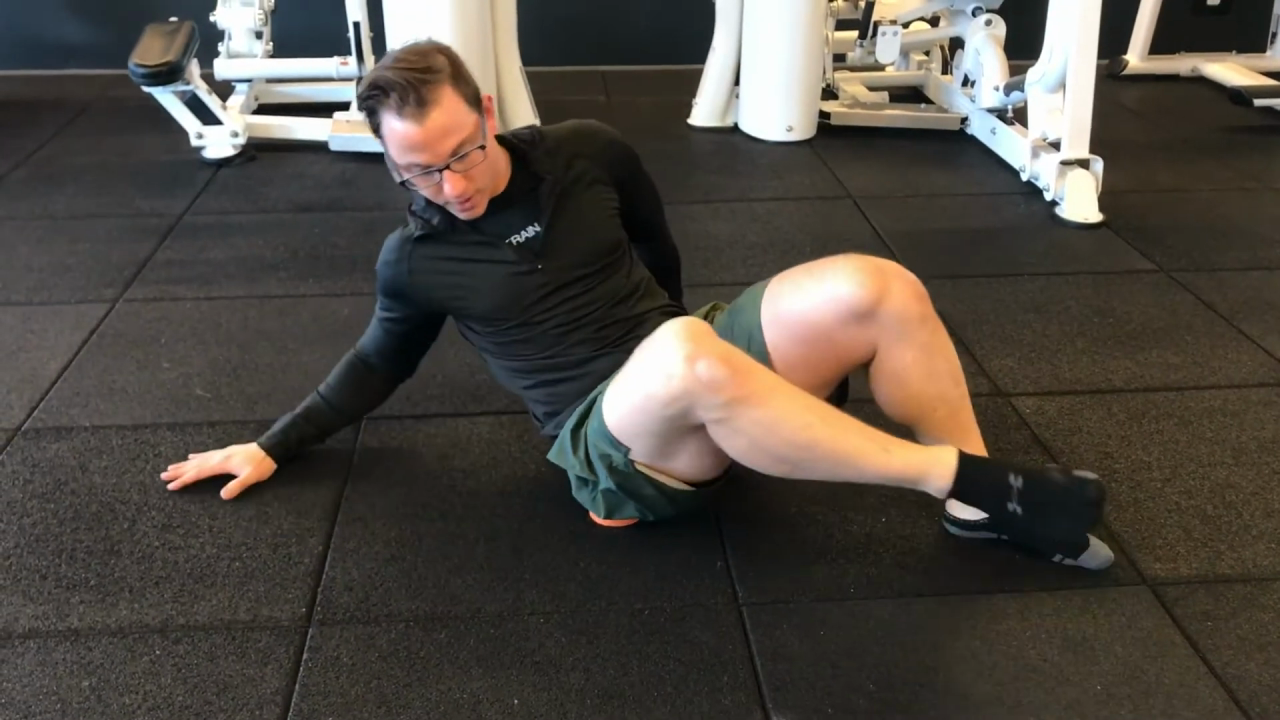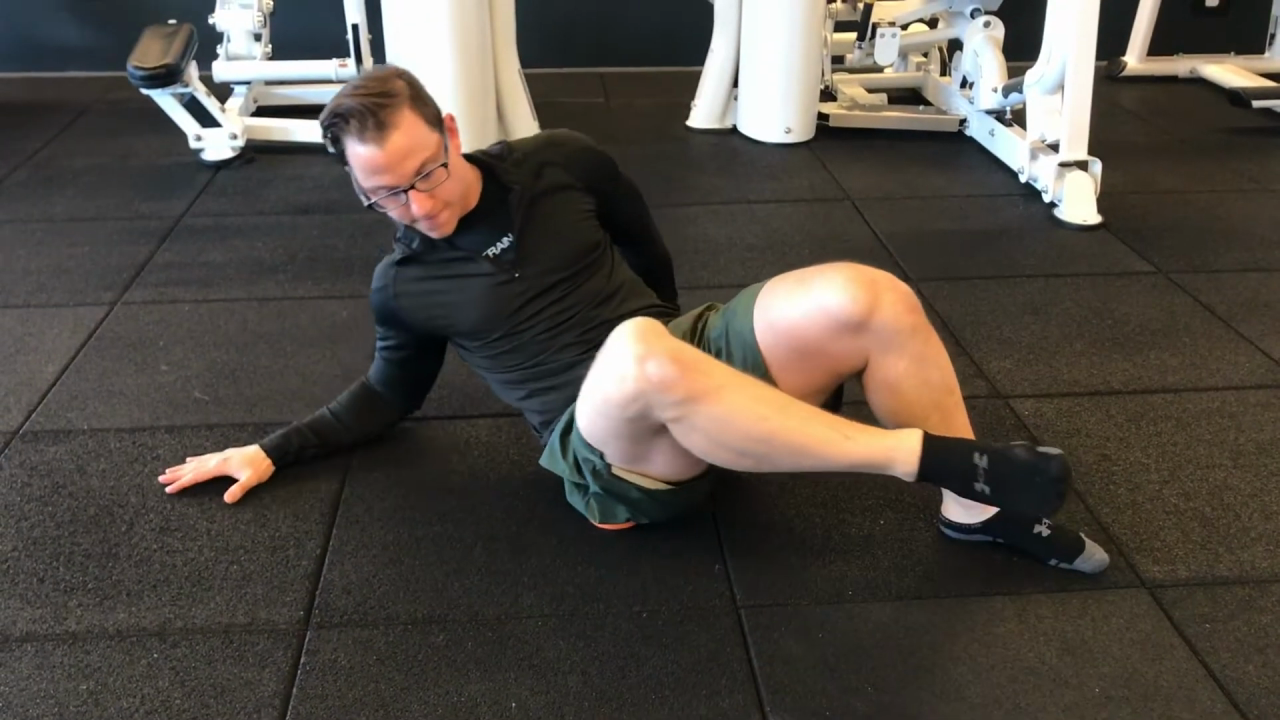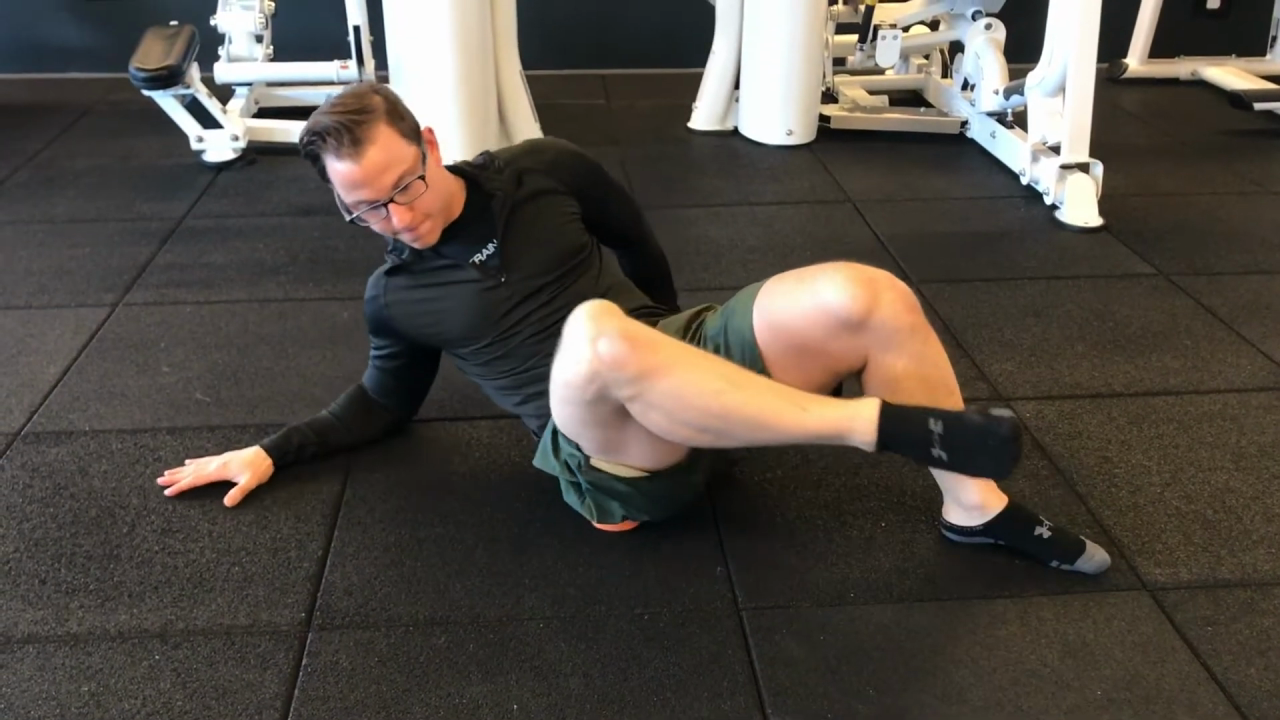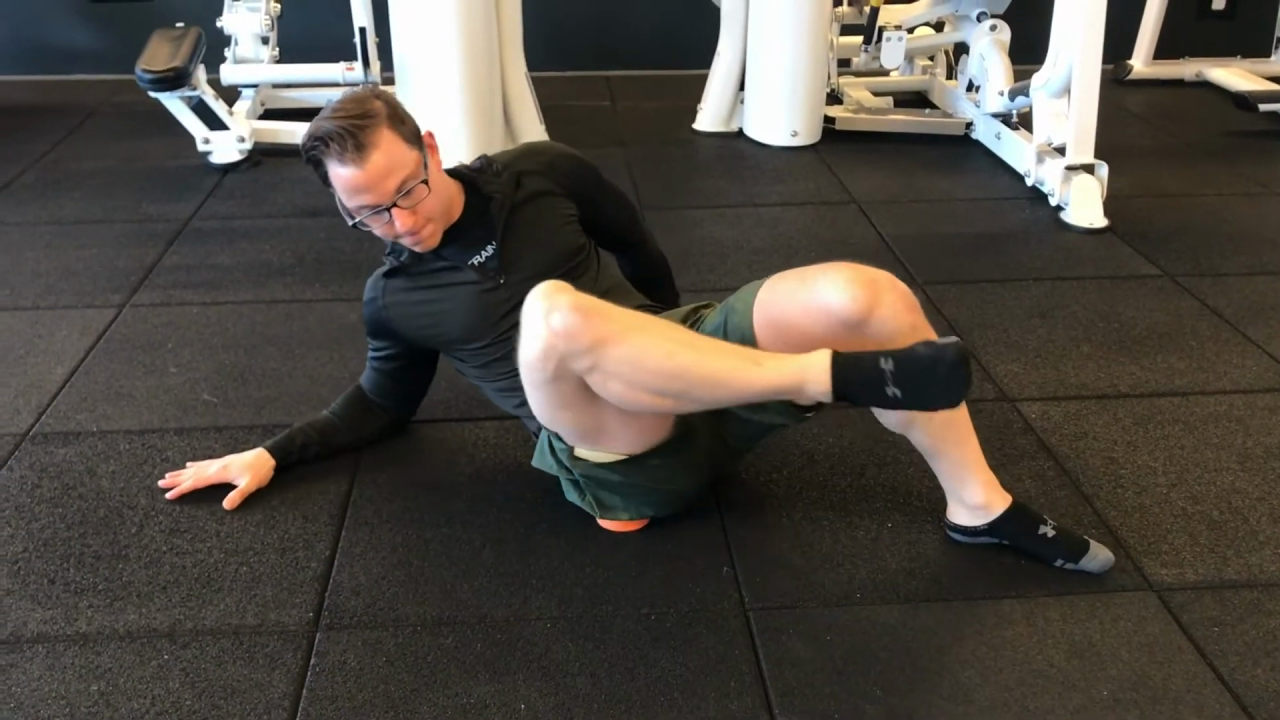
dt=0.3s
person 1, frame 1
left shoulder: (587, 152)
right shoulder: (413, 262)
right elbow: (379, 366)
right wrist: (271, 447)
left hip: (699, 349)
right hip: (614, 443)
left knee: (876, 291)
right knee: (682, 356)
left ankle: (983, 507)
right ankle: (967, 476)
person 1, frame 2
left shoulder: (559, 163)
right shoulder: (403, 285)
right elbow: (388, 395)
right wrist: (270, 450)
left hip: (697, 347)
right hip: (611, 448)
left knee: (868, 301)
right knee: (640, 355)
left ankle: (977, 509)
right ankle: (935, 458)
person 1, frame 3
left shoulder: (543, 170)
right shoulder: (395, 297)
right elbow: (382, 405)
right wrist: (269, 452)
left hip: (692, 351)
right hip: (613, 457)
left knee: (865, 297)
right knee: (593, 331)
left ankle: (977, 508)
right ankle: (888, 425)
person 1, frame 4
left shoulder: (539, 173)
right shoulder: (393, 299)
right elbow: (379, 406)
right wrist: (270, 453)
left hip: (696, 365)
right hip: (615, 454)
left knee: (865, 297)
right knee: (551, 313)
left ankle: (980, 507)
right ankle: (834, 377)
